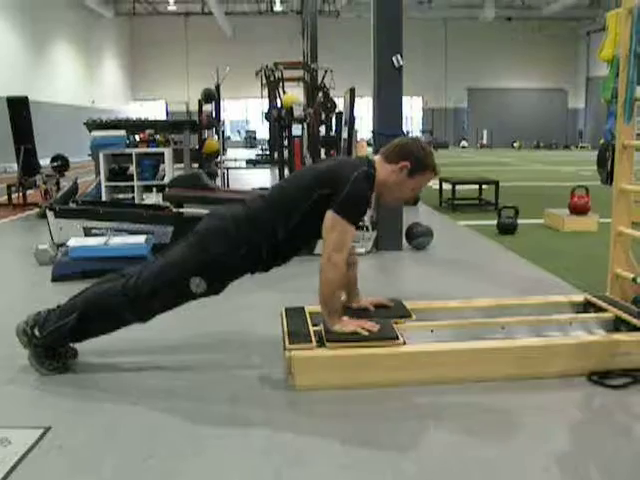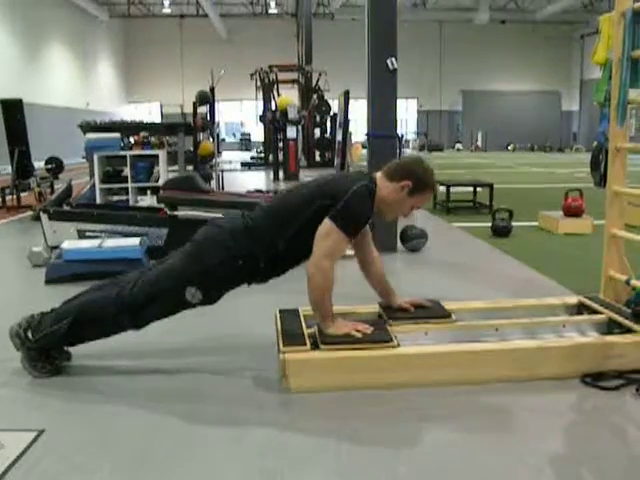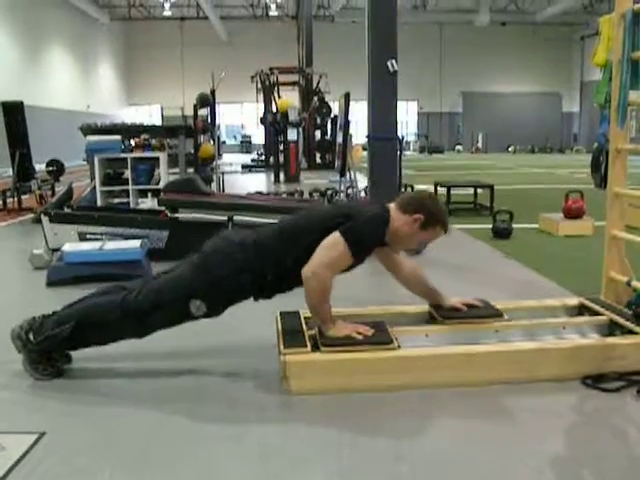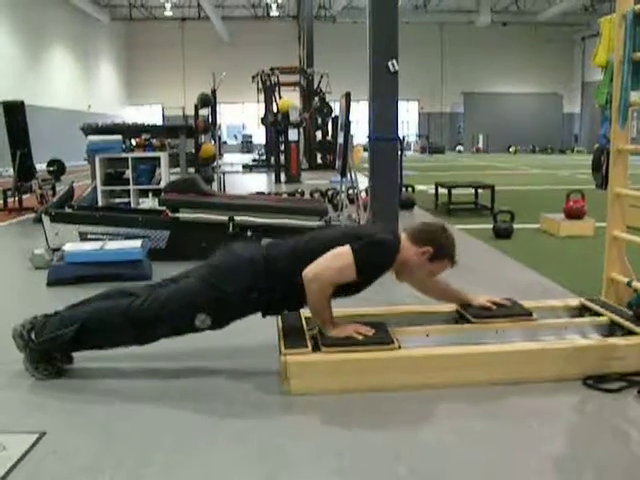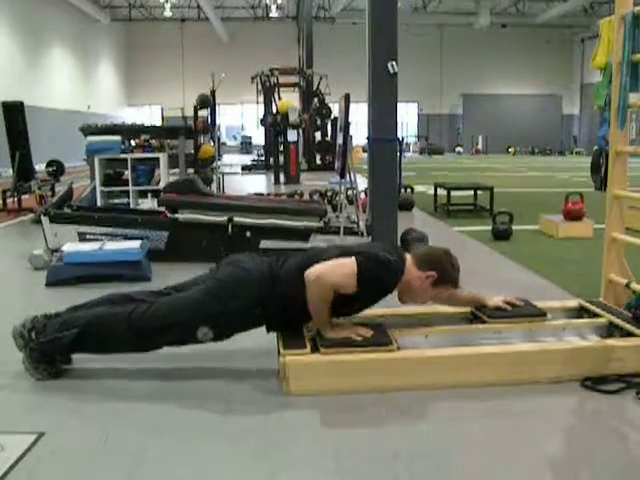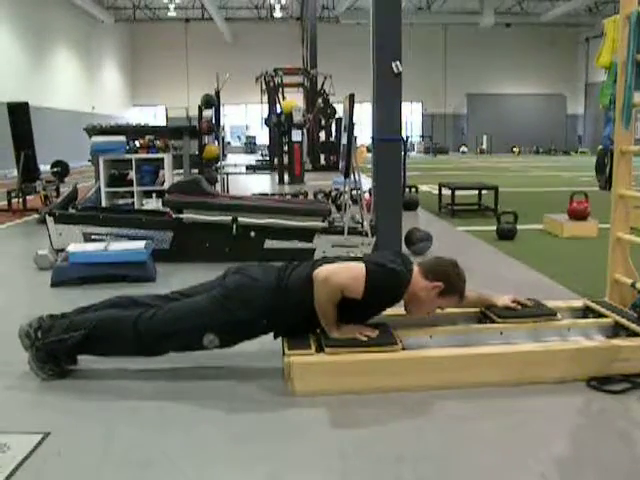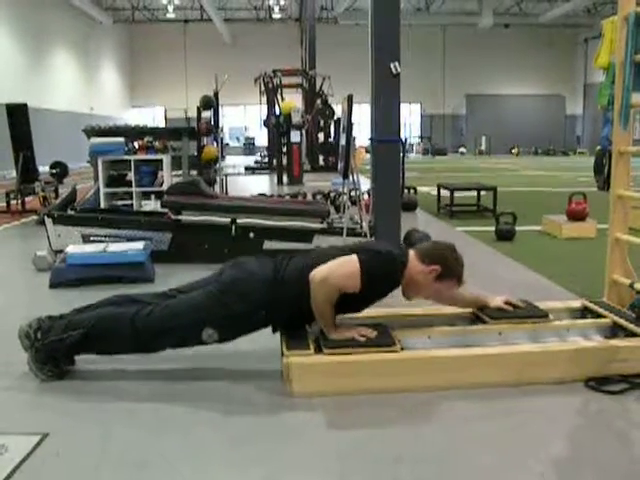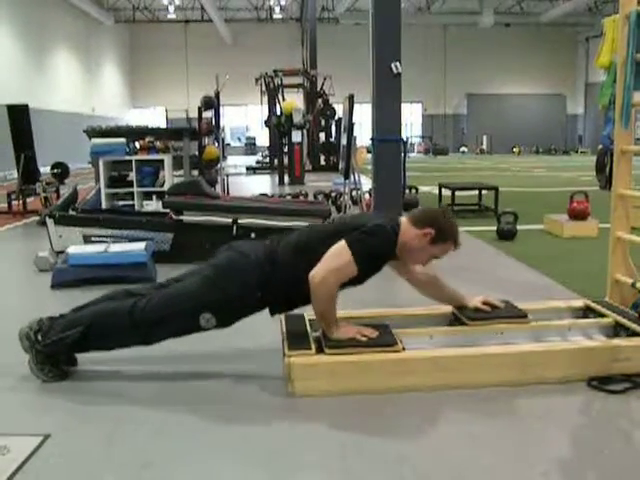
dt=0.4s
person 1, frame 1
left shoulder: (357, 176)
right shoulder: (358, 184)
left elbow: (343, 248)
right elbow: (332, 258)
left wrist: (355, 297)
right wrist: (334, 319)
left hip: (232, 232)
right hip: (230, 244)
left knee: (142, 285)
right knee: (139, 296)
left ankle: (49, 326)
right ankle: (42, 332)
person 1, frame 2
left shoulder: (359, 193)
right shoulder: (359, 197)
left elbow: (367, 254)
right elbow: (320, 265)
left wrist: (392, 300)
right wrist: (328, 323)
left hip: (229, 242)
right hip: (227, 255)
left knee: (137, 291)
right knee: (133, 303)
left ankle: (43, 328)
right ankle: (36, 335)
person 1, frame 3
left shoulder: (375, 219)
right shoulder: (372, 224)
left elbow: (403, 269)
right elbow: (314, 272)
left wrist: (441, 300)
right wrist: (329, 325)
left hip: (236, 254)
right hip: (233, 269)
left knee: (143, 298)
right knee: (138, 312)
left ankle: (47, 329)
right ankle: (39, 337)
person 1, frame 4
left shoulder: (386, 244)
right shoulder: (382, 249)
left elbow: (425, 283)
right elbow: (315, 275)
left wrist: (469, 298)
right wrist: (329, 327)
left hip: (245, 264)
right hip: (241, 282)
left knee: (149, 301)
right knee: (143, 319)
left ankle: (49, 327)
right ankle: (42, 337)
person 1, frame 5
left shoulder: (395, 261)
right shoulder: (384, 271)
left elbow: (440, 290)
right elbow: (317, 277)
left wrist: (483, 300)
right wrist: (327, 328)
left hip: (248, 276)
right hip: (246, 295)
left knee: (151, 308)
right knee: (144, 326)
left ankle: (49, 327)
right ankle: (43, 338)
person 1, frame 6
left shoulder: (401, 268)
right shoulder: (392, 281)
left elbow: (445, 291)
right elbow: (325, 276)
left wrist: (493, 299)
right wrist: (334, 328)
left hip: (255, 284)
right hip: (253, 304)
left knee: (156, 309)
right knee: (150, 330)
left ankle: (56, 327)
right ankle: (49, 336)
person 1, frame 7
left shoulder: (397, 258)
right shoulder: (389, 265)
left elbow: (439, 293)
right elbow: (322, 278)
left wrist: (485, 300)
right wrist: (331, 329)
left hip: (253, 279)
right hip: (251, 299)
left knee: (155, 307)
right knee: (149, 327)
left ankle: (55, 328)
right ankle: (48, 340)
person 1, frame 8
left shoulder: (389, 233)
right shoulder: (380, 235)
left elbow: (420, 277)
right elbow: (321, 279)
left wrist: (463, 301)
right wrist: (332, 328)
left hip: (249, 262)
right hip: (247, 280)
left knee: (152, 302)
right knee: (148, 319)
left ankle: (54, 330)
right ankle: (48, 340)
